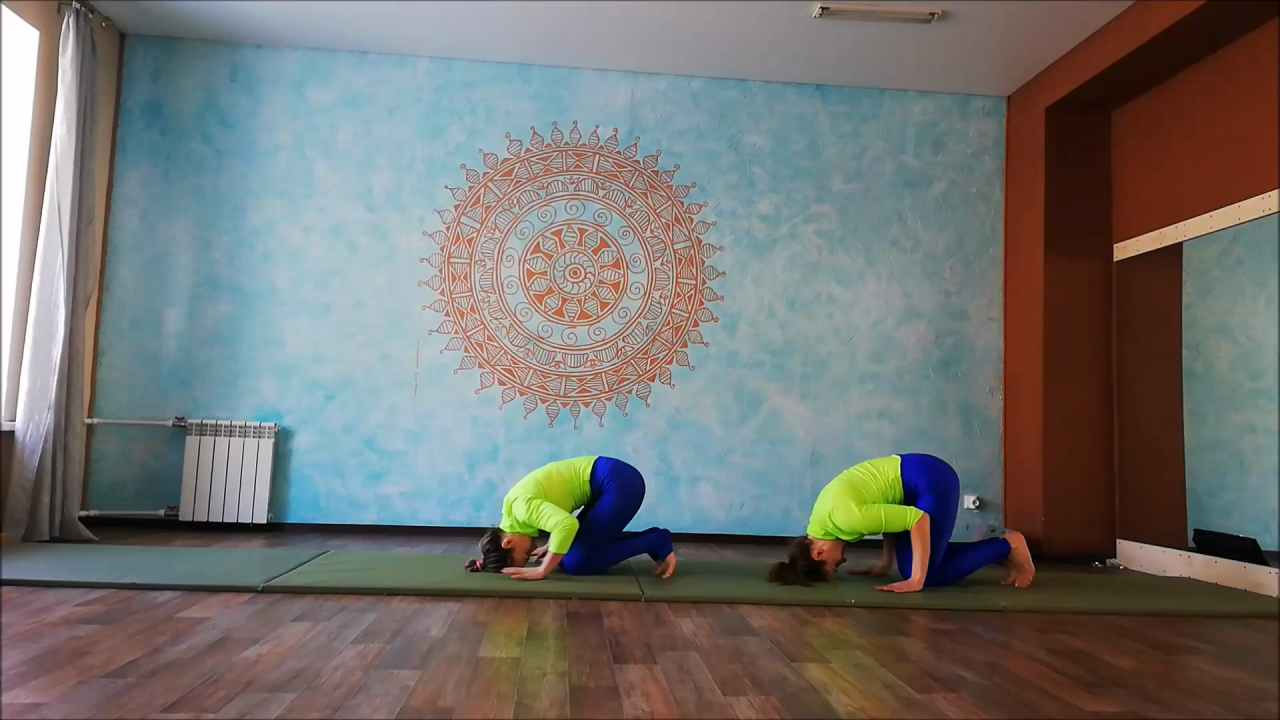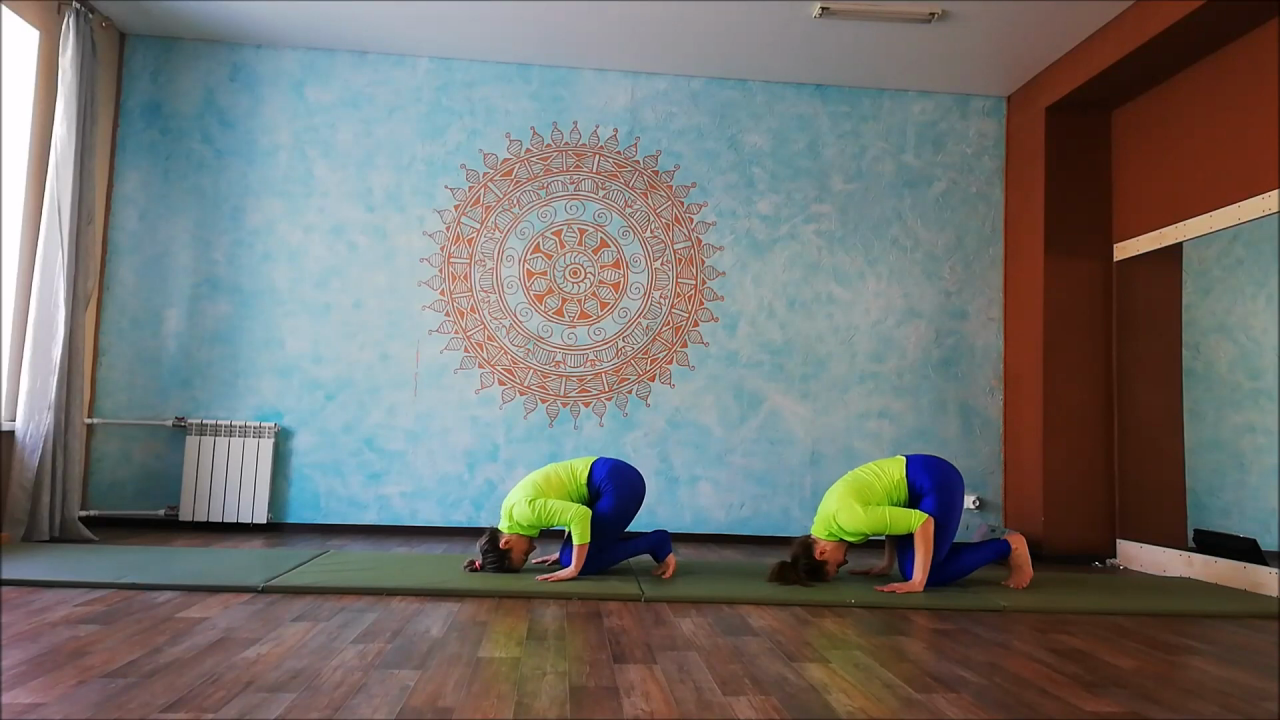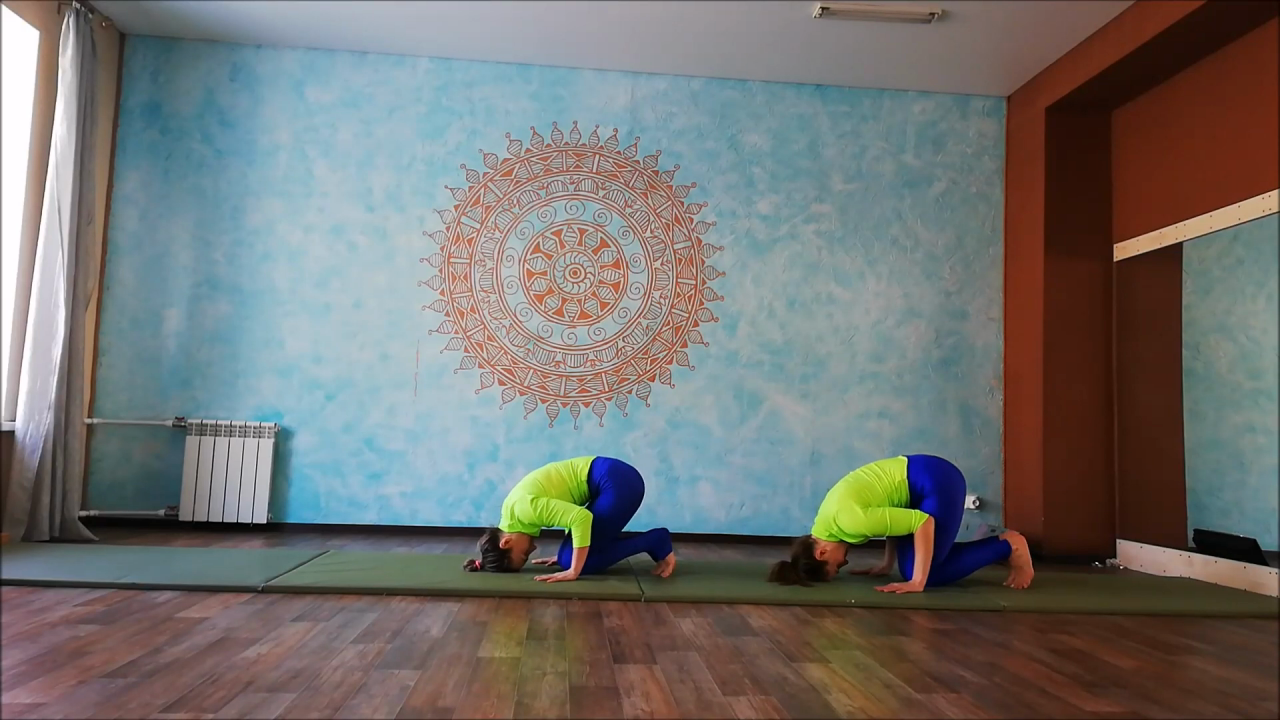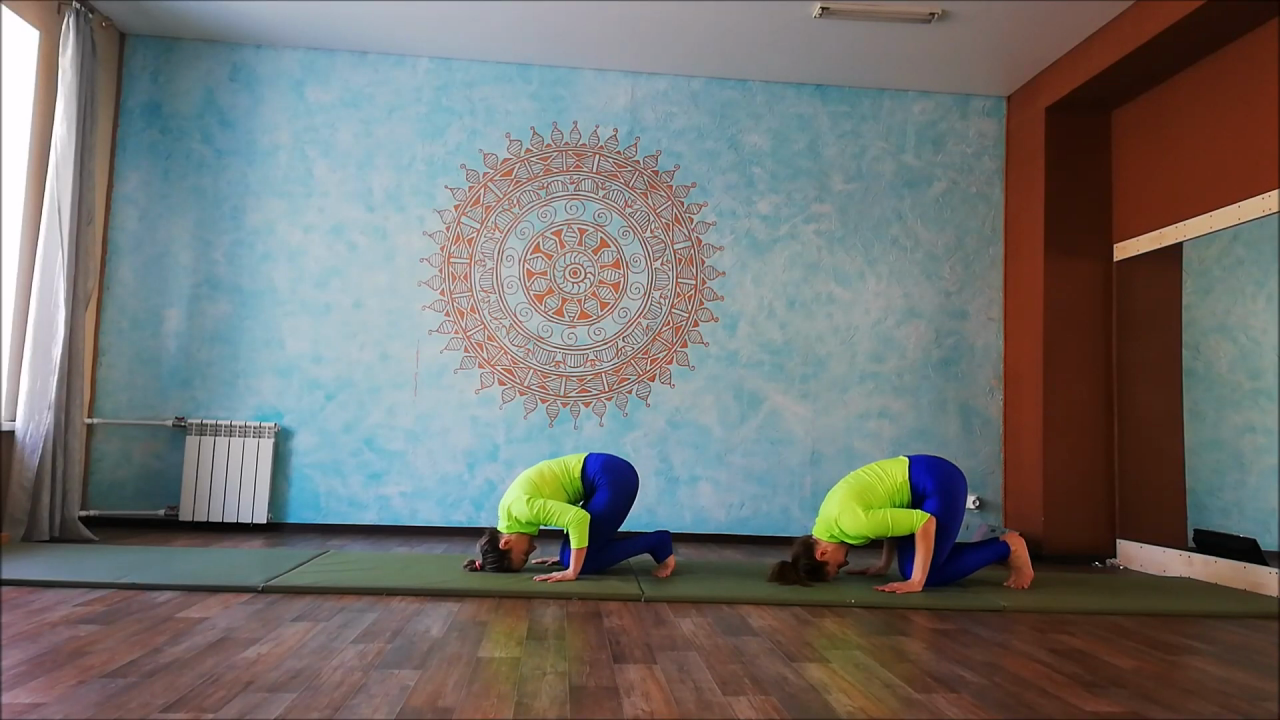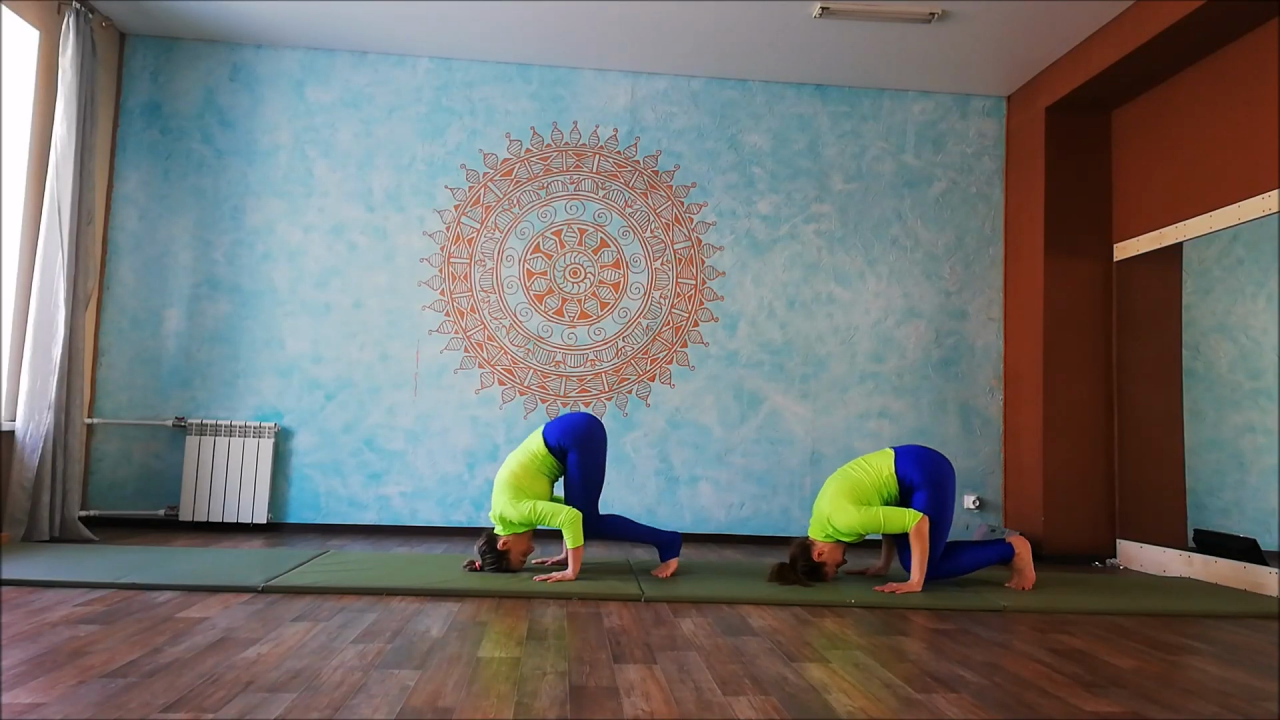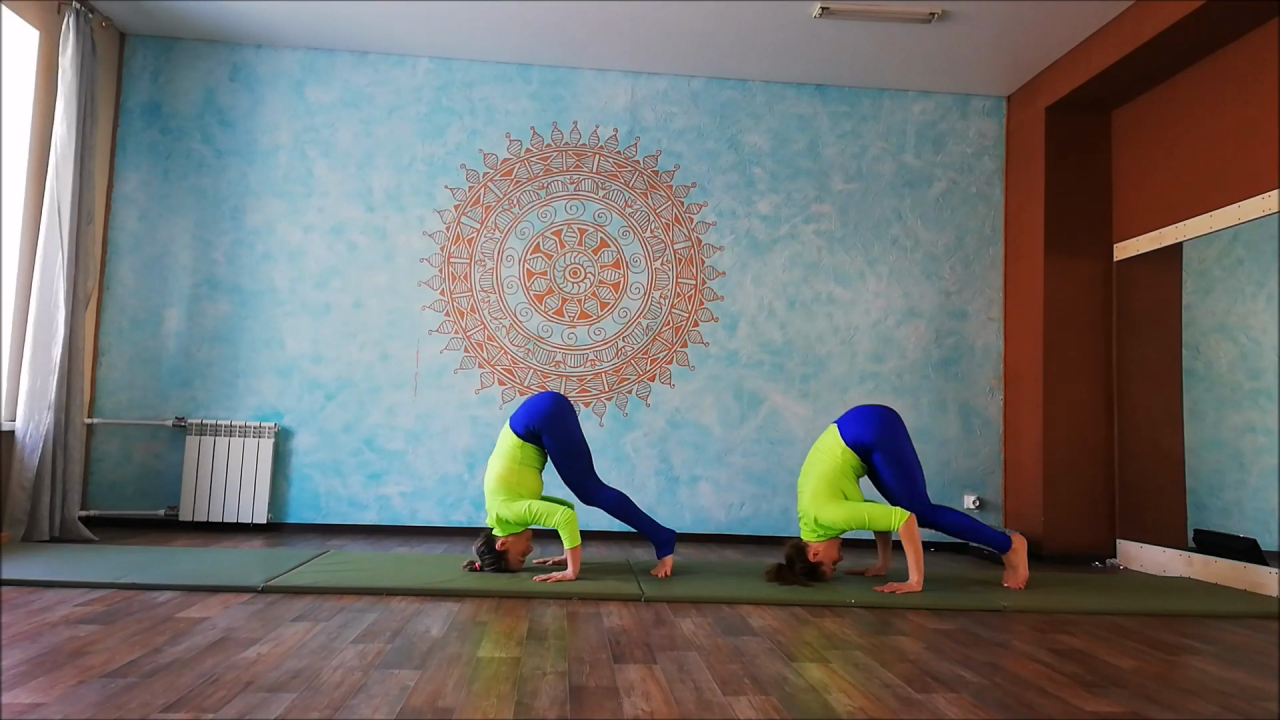
dt=0.4s
person 1, frame 1
left shoulder: (842, 517)
right shoulder: (822, 520)
left elbow: (918, 519)
left wrist: (917, 581)
right wrist: (885, 563)
left hip: (931, 481)
right hip: (914, 480)
left knee: (929, 574)
right knee: (910, 567)
left ankle: (1008, 546)
right ankle: (1001, 548)
person 1, frame 2
left shoulder: (847, 517)
right shoulder: (828, 520)
left elbow: (922, 523)
left wrist: (918, 583)
right wrist: (887, 564)
left hip: (936, 482)
right hip: (916, 480)
left knee: (927, 575)
right knee: (914, 568)
left ankle: (1008, 547)
right ankle: (1003, 546)
person 1, frame 3
left shoulder: (847, 520)
right shoulder: (829, 519)
left elbow: (923, 522)
left wrist: (918, 582)
right wrist: (887, 564)
left hip: (938, 483)
right hip: (920, 480)
left knee: (928, 574)
right knee: (910, 568)
left ankle: (1008, 546)
right ankle: (1003, 544)
person 1, frame 4
left shoulder: (849, 522)
right shoulder: (831, 520)
left elbow: (926, 522)
left wrist: (916, 582)
right wrist: (884, 564)
left hip: (939, 483)
right hip: (920, 480)
left knee: (927, 575)
right knee: (911, 568)
left ankle: (1007, 548)
right ankle: (1003, 546)
person 1, frame 5
left shoulder: (839, 519)
right shoulder: (825, 520)
left elbow: (918, 522)
left wrist: (916, 582)
right wrist: (883, 564)
left hip: (924, 472)
right hip: (909, 469)
left knee: (928, 567)
right knee: (916, 560)
left ankle: (1013, 550)
right ankle: (1009, 548)
person 1, frame 6
left shoulder: (823, 515)
right shoulder: (814, 520)
left elbow: (903, 519)
right elbow: (879, 515)
left wrist: (916, 581)
right wrist: (883, 564)
left hip: (872, 429)
right hip: (862, 431)
left knee: (921, 513)
right knee: (918, 513)
left ankle: (1009, 546)
person 2, frame 1
left shoulder: (519, 507)
right shoulder: (518, 505)
left elbow: (566, 525)
left wrist: (542, 570)
right wrist: (553, 546)
left hip: (619, 484)
right hip: (615, 480)
left knee: (578, 562)
right knee: (572, 553)
left ankle: (657, 542)
right ankle: (651, 539)
person 2, frame 2
left shoulder: (520, 512)
right shoulder: (519, 508)
left elbow: (579, 515)
left wrist: (574, 567)
right wrist: (566, 553)
left hip: (618, 485)
right hip: (614, 479)
left knee: (579, 561)
right knee: (573, 557)
left ankle: (656, 544)
right ankle: (654, 543)
person 2, frame 3
left shoulder: (521, 509)
right shoulder: (519, 508)
left elbow: (581, 517)
left wrist: (573, 571)
right wrist: (565, 556)
left hip: (618, 484)
right hip: (614, 480)
left knee: (573, 560)
right knee: (569, 556)
left ankle: (656, 542)
right ankle: (654, 541)
person 2, frame 4
left shoulder: (518, 508)
right shoulder: (517, 507)
left elbow: (578, 518)
left wrist: (572, 572)
right wrist: (567, 557)
left hip: (612, 478)
right hip: (607, 474)
left knee: (584, 561)
right knee: (575, 555)
left ankle: (658, 543)
person 2, frame 5
left shoulder: (510, 511)
right shoulder: (508, 511)
left elbow: (571, 517)
right elbow: (566, 513)
left wrist: (572, 571)
right wrist: (566, 556)
left hip: (577, 434)
right hip: (576, 430)
left knee: (588, 522)
left ankle: (668, 544)
person 2, frame 6
left shoulder: (505, 511)
right shoulder: (505, 510)
left elbow: (565, 517)
left wrist: (572, 571)
right wrist: (569, 556)
left knee: (591, 491)
left ankle: (662, 541)
